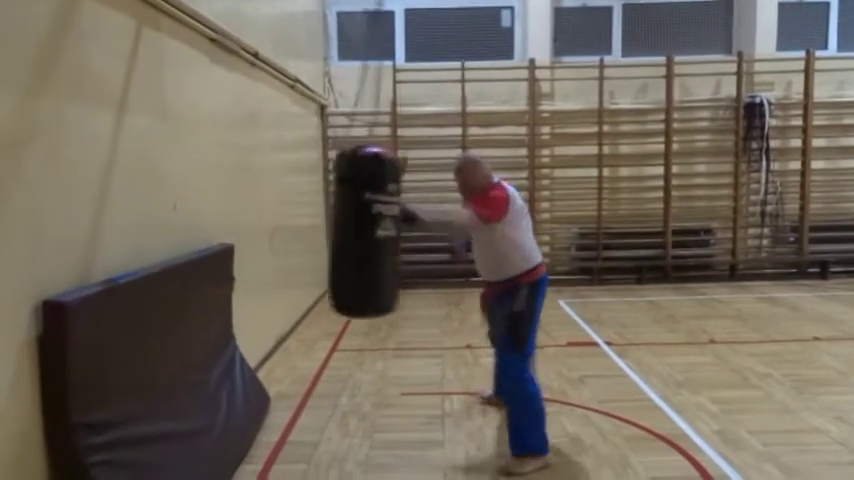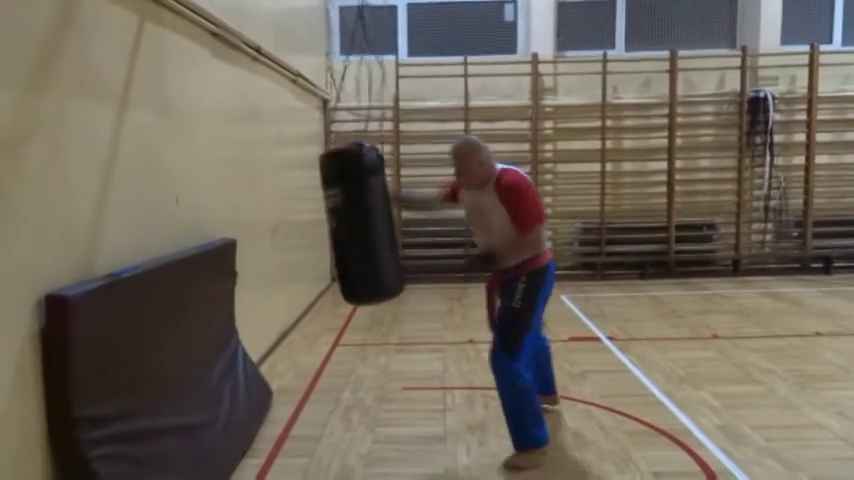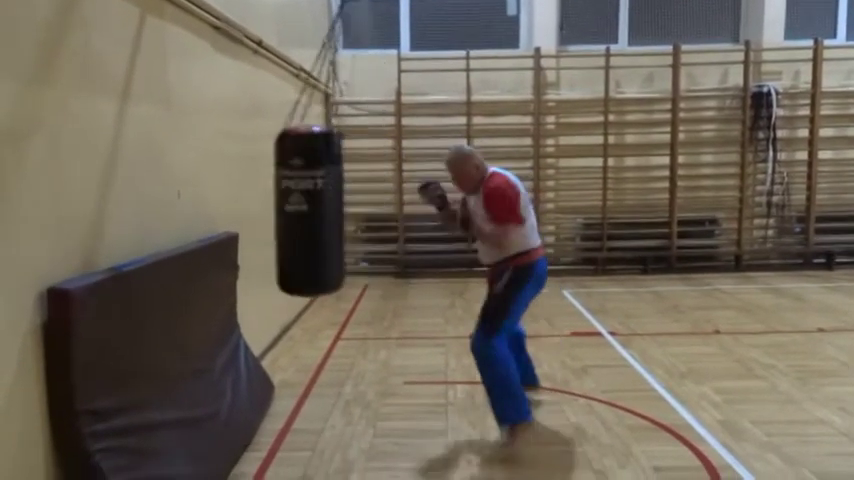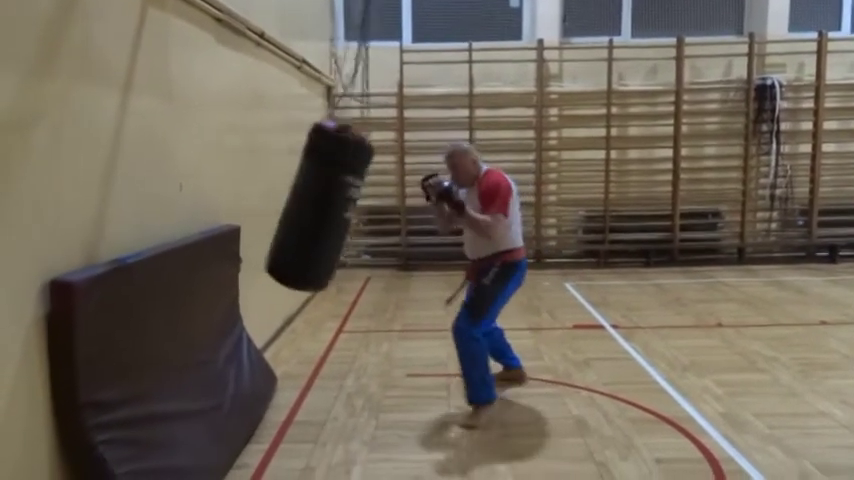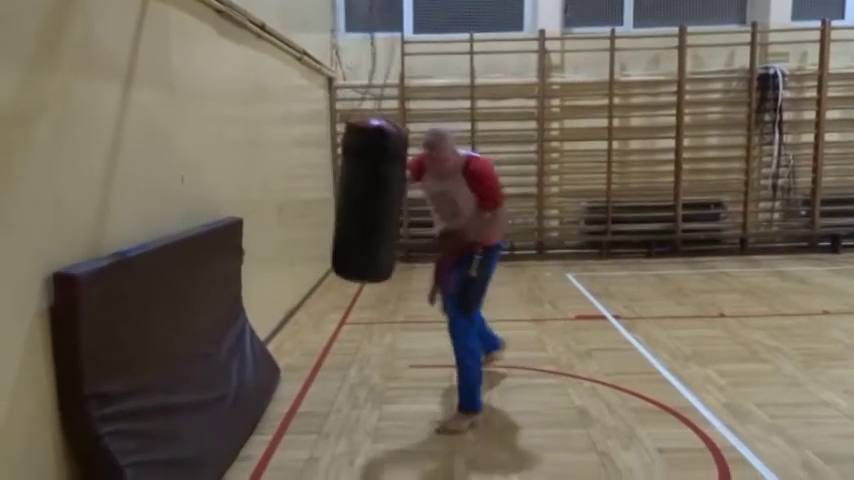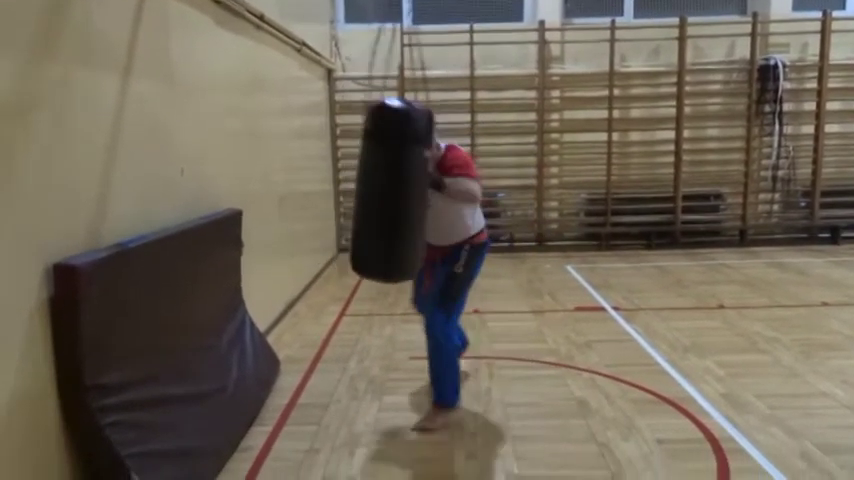
dt=0.4s
person 1, frame 1
left shoulder: (497, 195)
right shoulder: (480, 192)
left elbow: (464, 219)
left wrist: (414, 213)
left hip: (524, 284)
right hip: (501, 284)
left knee: (513, 361)
right knee: (505, 344)
left ankle: (533, 451)
right ankle: (503, 393)
person 1, frame 2
left shoulder: (513, 184)
right shoulder: (468, 183)
left elbow: (535, 236)
right elbow: (434, 200)
left wrist: (495, 255)
right wrist: (401, 196)
left hip: (530, 274)
right hip: (509, 273)
left knee: (507, 358)
right knee: (529, 340)
left ankle: (532, 445)
right ankle: (547, 394)
person 1, frame 3
left shoulder: (500, 186)
right shoulder: (476, 188)
left elbow: (505, 240)
right elbow: (455, 222)
left wrist: (471, 223)
right wrist: (438, 202)
left hip: (522, 268)
right hip: (512, 267)
left knee: (485, 342)
right knee: (504, 328)
left ankle: (518, 422)
right ankle: (526, 379)
person 1, frame 4
left shoulder: (494, 182)
right shoulder: (464, 189)
left elbow: (491, 230)
right elbow: (444, 226)
left wrist: (462, 210)
right wrist: (438, 199)
left hip: (505, 265)
right hip: (485, 265)
left knee: (466, 328)
right knee: (481, 322)
left ankle: (482, 401)
right ankle: (513, 368)
person 1, frame 5
left shoulder: (478, 169)
right shoulder: (427, 164)
left elbow: (498, 224)
left wrist: (465, 234)
left hip: (479, 250)
right hip: (452, 248)
left knee: (462, 323)
right knee: (453, 309)
left ankle: (470, 409)
right ankle: (491, 345)
person 1, frame 6
left shoulder: (453, 159)
left elbow: (472, 194)
left wrist: (437, 182)
left hip: (465, 247)
right hip: (436, 247)
left knee: (439, 319)
right knee: (426, 303)
left ankle: (445, 405)
right ankle: (456, 346)
